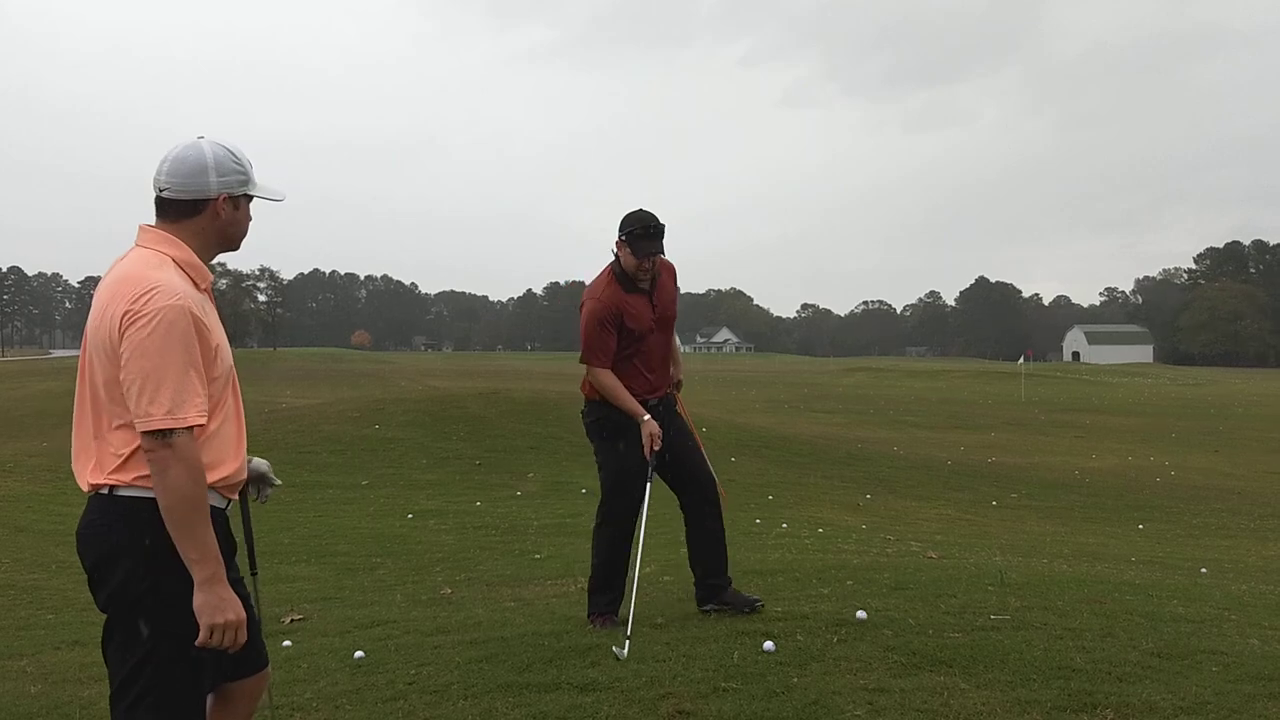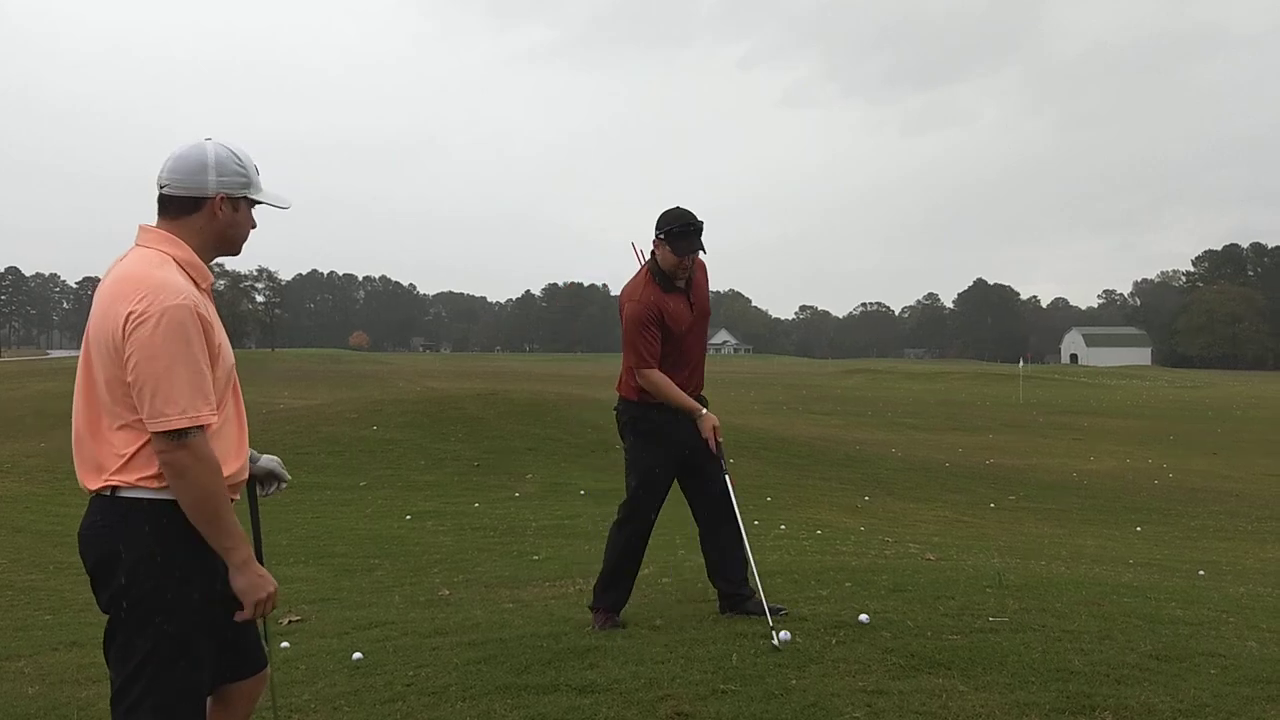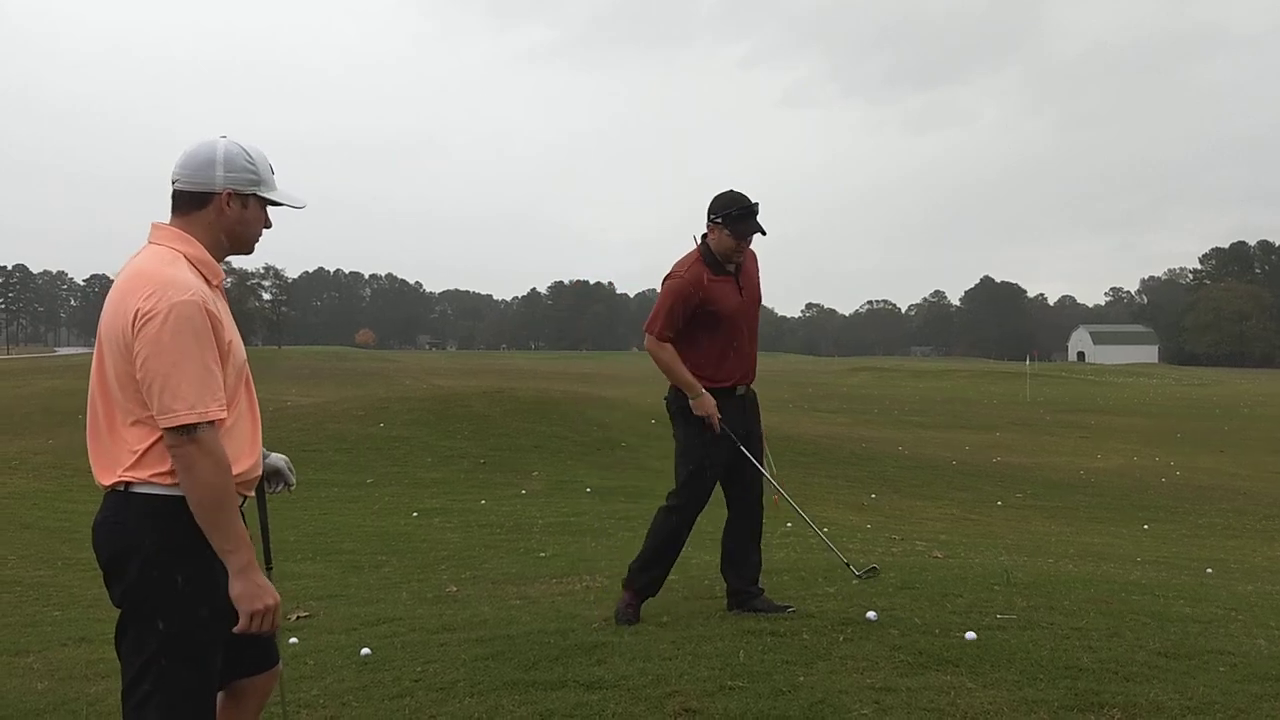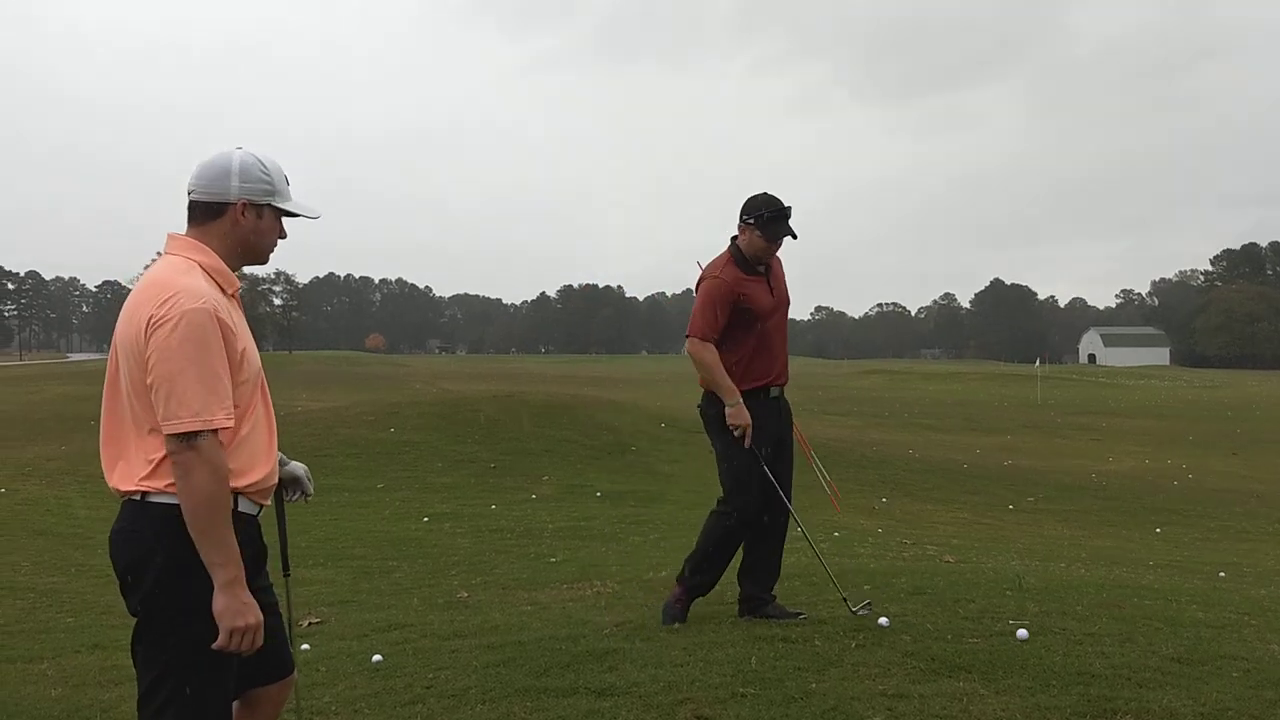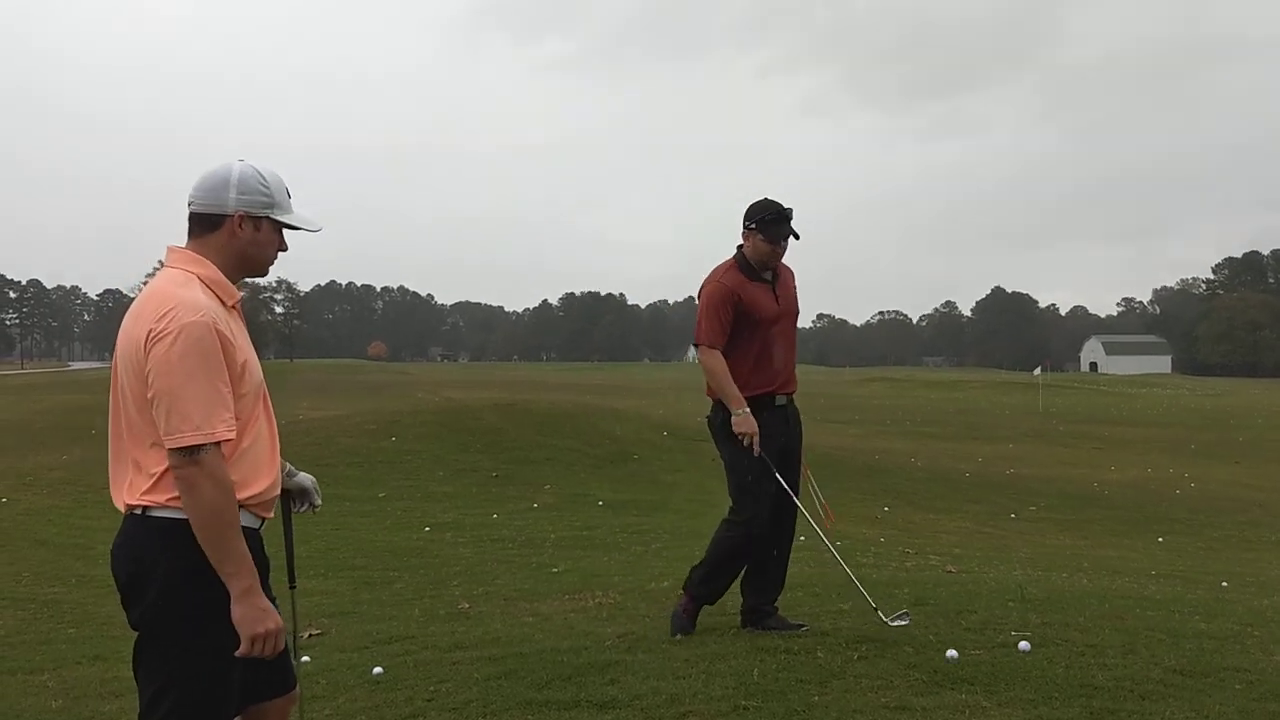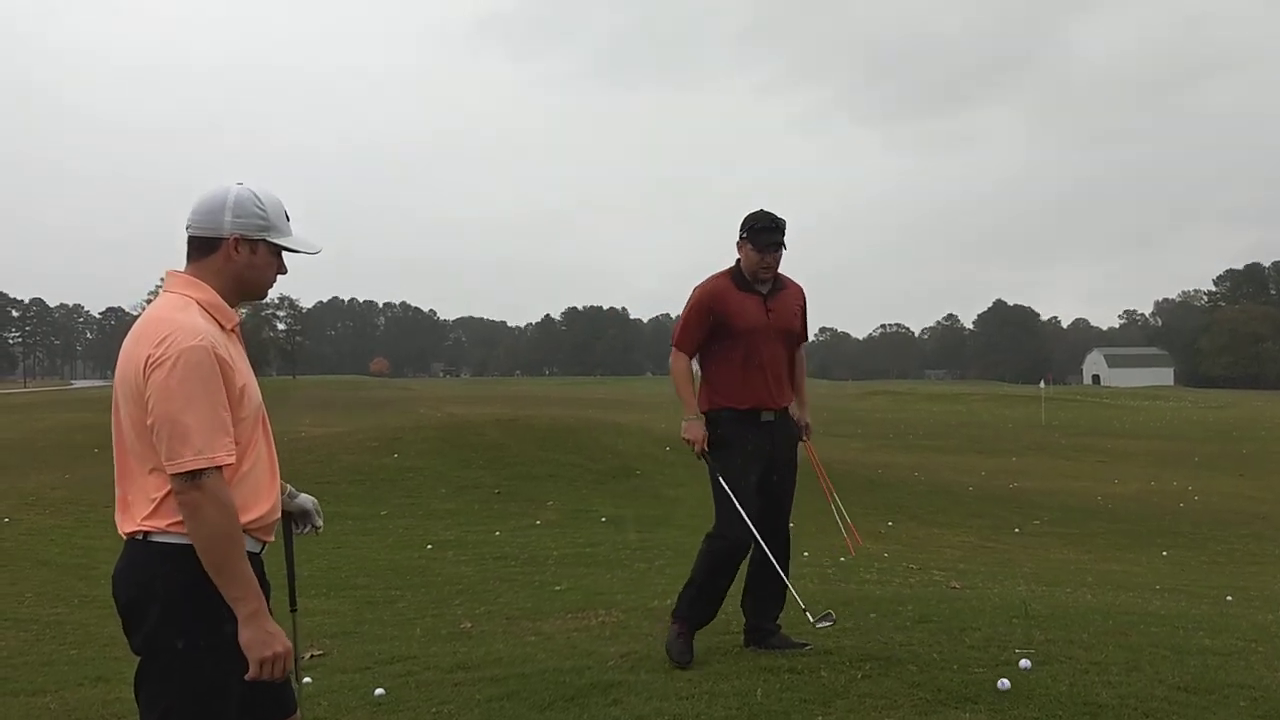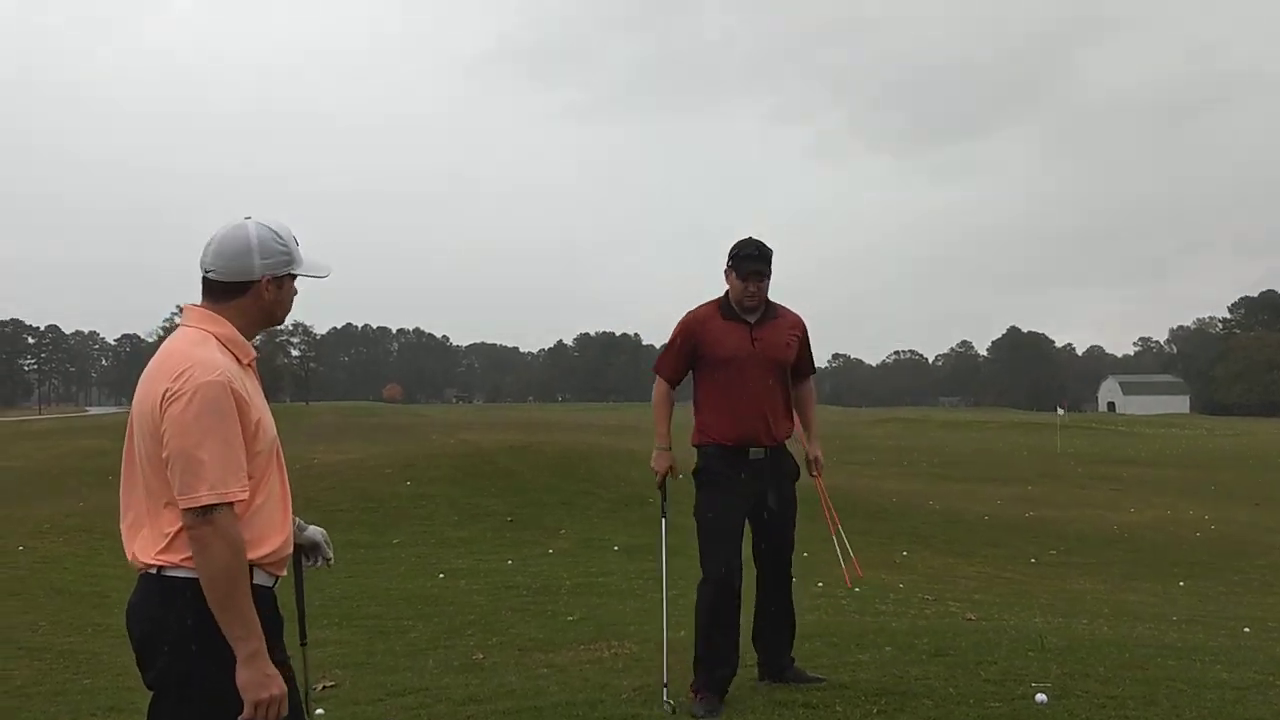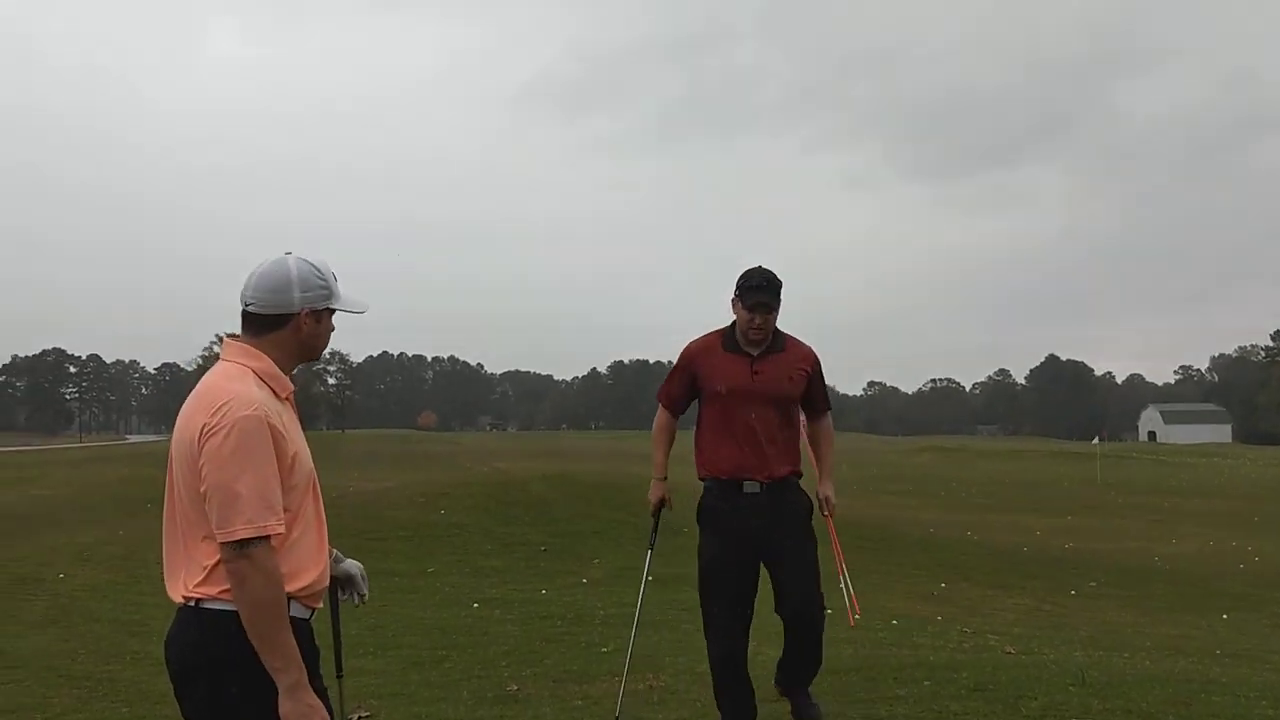
dt=0.3s
person 1, frame 1
left shoulder: (162, 277)
right shoulder: (164, 296)
right elbow: (165, 447)
left wrist: (234, 462)
right wrist: (210, 579)
left hip: (170, 525)
right hip: (153, 531)
person 1, frame 2
left shoulder: (156, 275)
right shoulder: (167, 296)
right elbow: (179, 448)
left wrist: (241, 458)
right wrist: (241, 562)
left hip: (169, 524)
right hip: (155, 533)
person 1, frame 3
left shoulder: (177, 276)
right shoulder: (176, 292)
right elbow: (189, 442)
left wrist: (251, 454)
right wrist: (243, 569)
left hip: (189, 521)
right hip: (170, 527)
left knee: (253, 672)
person 1, frame 4
left shoulder: (197, 287)
right shoulder: (190, 301)
right elbow: (191, 451)
left wrist: (268, 461)
right wrist: (228, 583)
left hip: (208, 528)
right hip: (185, 539)
person 1, frame 5
left shoulder: (200, 301)
right shoulder: (189, 313)
right elbow: (194, 464)
left wrist: (277, 472)
right wrist: (247, 592)
left hip: (208, 544)
right hip: (186, 551)
person 1, frame 6
left shoulder: (199, 325)
right shoulder: (187, 338)
right elbow: (197, 487)
left wrist: (277, 494)
right wrist: (253, 614)
left hip: (210, 567)
right hip: (189, 577)
person 1, frame 7
left shoulder: (216, 358)
right shoulder: (206, 374)
right elbow: (207, 522)
left wrist: (289, 526)
right wrist: (250, 655)
left hip: (227, 601)
right hip: (202, 613)
person 1, frame 8
left shoulder: (254, 392)
right shoulder: (243, 408)
right elbow: (246, 556)
left wrist: (328, 559)
left hip: (261, 632)
right hip: (241, 642)
person 2, frame 1
left shoulder: (666, 274)
right shoulder: (601, 300)
right elbow: (598, 372)
left wrist: (675, 366)
right wrist: (641, 417)
left hip: (660, 407)
right hip: (614, 417)
left knee: (703, 493)
right knee: (619, 512)
left ankle: (714, 589)
right ankle: (602, 607)
person 2, frame 2
left shoulder: (697, 271)
right shoulder: (641, 300)
right elbow: (645, 373)
right wrist: (699, 413)
left hip: (690, 408)
right hip: (648, 415)
left knee: (718, 503)
right knee: (639, 512)
left ankle: (735, 593)
right ankle: (606, 605)
person 2, frame 3
left shoulder: (748, 262)
right shoulder: (687, 278)
right elbow: (655, 341)
right wrist: (696, 394)
left hip: (742, 397)
right hip: (702, 404)
left knee: (749, 498)
right knee: (688, 498)
left ankle: (743, 590)
right ankle: (635, 589)
person 2, frame 4
left shoulder: (773, 267)
right shoulder: (721, 279)
right elbow: (698, 345)
right wrist: (733, 403)
left hip: (774, 402)
right hip: (737, 409)
left knee: (776, 504)
right knee: (739, 504)
left ankle: (757, 597)
right ankle: (687, 588)
person 2, frame 5
left shoulder: (785, 277)
right shoulder: (723, 284)
right elbow: (708, 353)
right wrist: (740, 412)
left hip: (784, 411)
right hip: (744, 417)
left knee: (782, 516)
right knee: (750, 516)
left ankle: (760, 608)
right ankle: (695, 594)
person 2, frame 6
left shoulder: (793, 294)
right shoulder: (712, 293)
right elbow: (679, 355)
left wrist: (800, 405)
right wrist: (692, 416)
left hip: (779, 426)
right hip: (732, 428)
left knee: (775, 533)
right knee: (733, 532)
left ankle: (762, 626)
right ankle: (685, 620)
person 2, frame 7
left shoulder: (791, 325)
right shoulder: (697, 324)
left elbow: (802, 382)
right elbow: (665, 383)
left wrist: (812, 440)
right wrist: (663, 447)
left hip: (774, 463)
right hip: (721, 467)
left knee: (776, 568)
right knee: (720, 575)
left ankle: (775, 661)
person 2, frame 8
left shoulder: (802, 357)
right shoulder: (700, 353)
left elbow: (819, 416)
right elbow: (667, 412)
left wrist: (826, 479)
right wrist: (659, 477)
left hip: (784, 499)
right hip: (724, 502)
left knee: (805, 606)
right knee: (725, 620)
